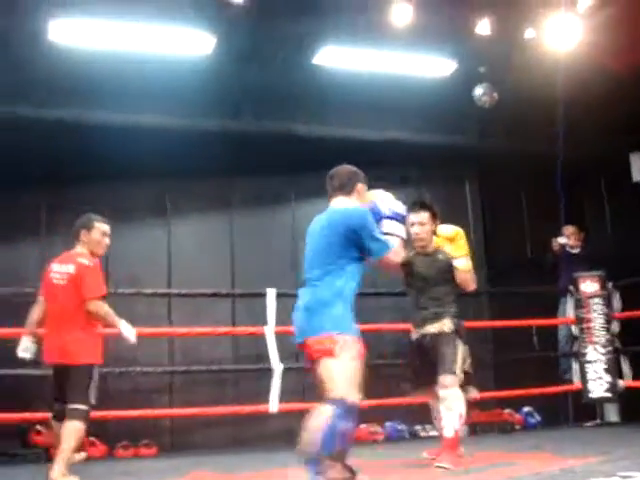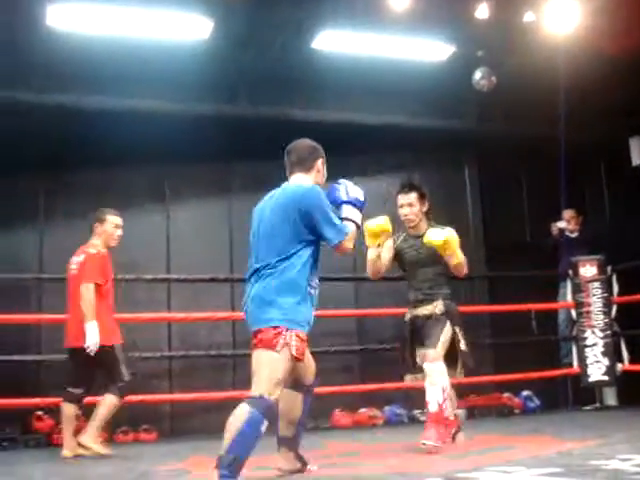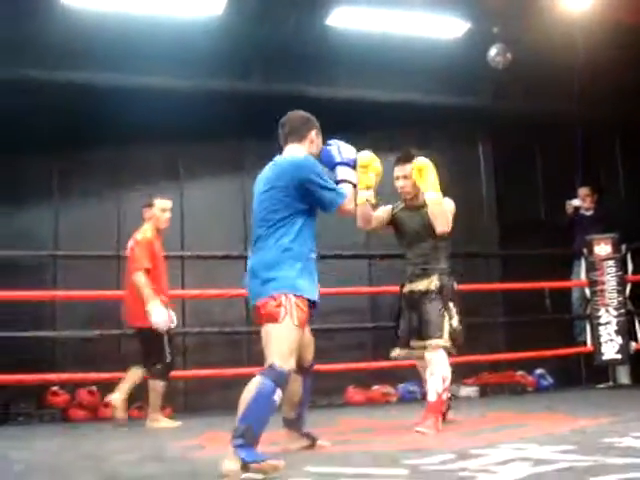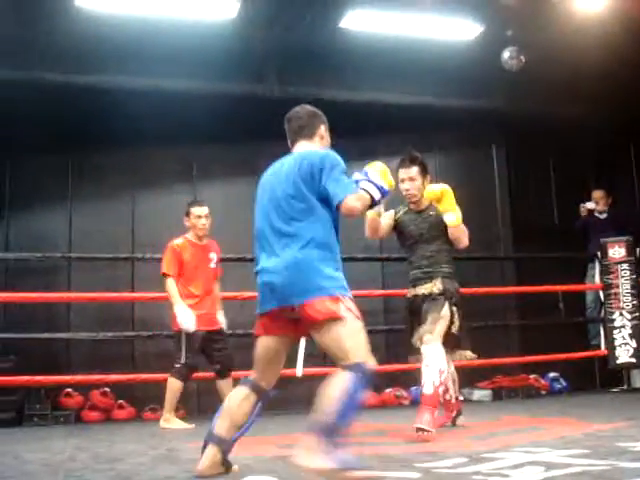
dt=0.4s
person 1, frame 1
left shoulder: (319, 222)
right shoulder: (357, 215)
right elbow: (392, 258)
right wrist: (393, 221)
left hip: (313, 321)
right hip: (330, 322)
left knee: (337, 396)
right knee: (343, 400)
person 1, frame 2
left shoulder: (267, 202)
right shoulder: (310, 195)
right elbow: (344, 244)
right wrist: (351, 207)
left hip: (268, 304)
right hip: (282, 310)
left knee: (304, 376)
right knee: (265, 397)
person 1, frame 3
left shoulder: (271, 171)
right shoulder: (303, 165)
right elbow: (347, 206)
right wrist: (346, 167)
left hip: (276, 278)
right hip: (282, 280)
left knee: (304, 357)
right knee: (280, 366)
left ankle: (295, 431)
person 1, frame 4
left shoulder: (270, 175)
right shoulder: (323, 159)
right elbow: (351, 206)
right wrist: (373, 187)
left hip: (272, 284)
right hip: (314, 280)
left knee: (259, 381)
right knee: (359, 364)
right ankle: (318, 446)
person 2, frame 1
left shoulder: (449, 252)
right shoulder: (407, 256)
left elbow: (469, 285)
left wrist: (460, 253)
left hip: (447, 328)
right hip: (420, 332)
left knee: (448, 384)
right knee: (433, 391)
left ankle: (449, 449)
right ankle: (449, 443)
person 2, frame 2
left shoulder: (445, 234)
right shoulder: (395, 242)
left elbow: (461, 271)
right elbow: (374, 272)
left wrist: (451, 248)
right wrist: (373, 244)
left hip: (440, 310)
right hip: (414, 314)
left knee: (432, 360)
right knee: (426, 374)
left ankle: (436, 426)
right ankle: (451, 424)
person 2, frame 3
left shoulder: (443, 203)
right shoulder: (393, 211)
left elbow: (443, 226)
right elbow: (366, 222)
left wrist: (429, 185)
left hip: (437, 285)
right hip: (412, 288)
left knee: (434, 347)
right knee: (419, 350)
left ankle: (433, 413)
right ankle: (442, 401)
person 2, frame 4
left shoulder: (445, 208)
right shoulder: (396, 216)
left elbow: (462, 242)
right elbow: (373, 232)
left wrist: (448, 208)
left hip: (441, 288)
right hip: (415, 292)
left knee: (431, 342)
right knee: (440, 353)
left ankle: (428, 409)
right ankle: (452, 408)
person 3, frame 1
left shoulder: (54, 265)
right shoulder: (88, 264)
left elbow: (40, 305)
right elbow: (94, 305)
left wrist: (28, 337)
right wrist: (121, 325)
left hip: (56, 347)
right hip: (82, 349)
left knee: (60, 405)
right knee: (78, 408)
left ankle: (63, 456)
person 3, frame 2
left shoulder: (80, 255)
right shoulder: (97, 253)
right elbow: (87, 290)
right wrist: (92, 325)
left hip: (76, 334)
right hip: (96, 334)
left knee: (75, 389)
right knee: (117, 384)
left ankle: (69, 444)
right ankle: (90, 434)
person 3, frame 3
left shoulder: (148, 238)
right shoulder: (145, 238)
right elbow: (139, 276)
left wrist: (163, 305)
right wrist: (154, 305)
left hip: (142, 314)
right hip: (148, 313)
left knee: (149, 362)
right knee: (162, 363)
left ankle: (119, 395)
right ankle: (155, 416)
person 3, frame 4
left shoulder: (213, 247)
right shoulder: (177, 246)
right elbow: (170, 280)
left wrist: (219, 311)
right wrist: (181, 308)
left hip: (211, 320)
right hip: (189, 320)
left knee: (224, 363)
right knee: (184, 366)
right ankle: (168, 417)
person 4, frame 1
left shoulder: (587, 253)
right shoulder: (561, 253)
right wrist: (555, 253)
right hip: (567, 298)
right knee: (564, 337)
right ankle: (568, 375)
person 4, frame 2
left shoulder: (586, 237)
right shoulder: (560, 237)
right wrist: (554, 237)
right hip: (566, 282)
right knee: (564, 321)
right ankle: (567, 360)
person 4, frame 3
left shoulder: (601, 215)
right shoulder: (575, 216)
right wrist: (569, 215)
right hip: (580, 261)
right knee: (578, 300)
right ankle: (581, 338)
person 4, frame 4
left shoulder: (616, 218)
right shoulder: (589, 219)
left elbow: (625, 235)
right elbow: (579, 232)
right wrist: (583, 217)
right hip: (595, 264)
right knee: (592, 304)
right ankle: (595, 341)
